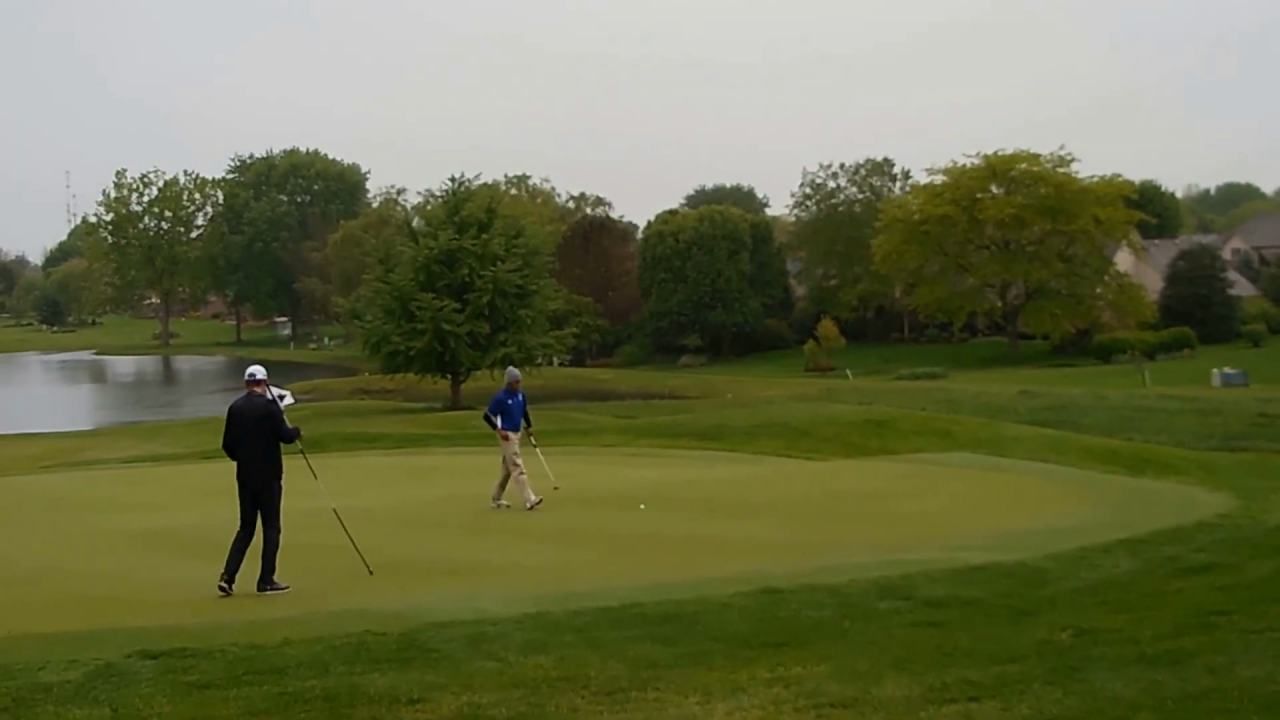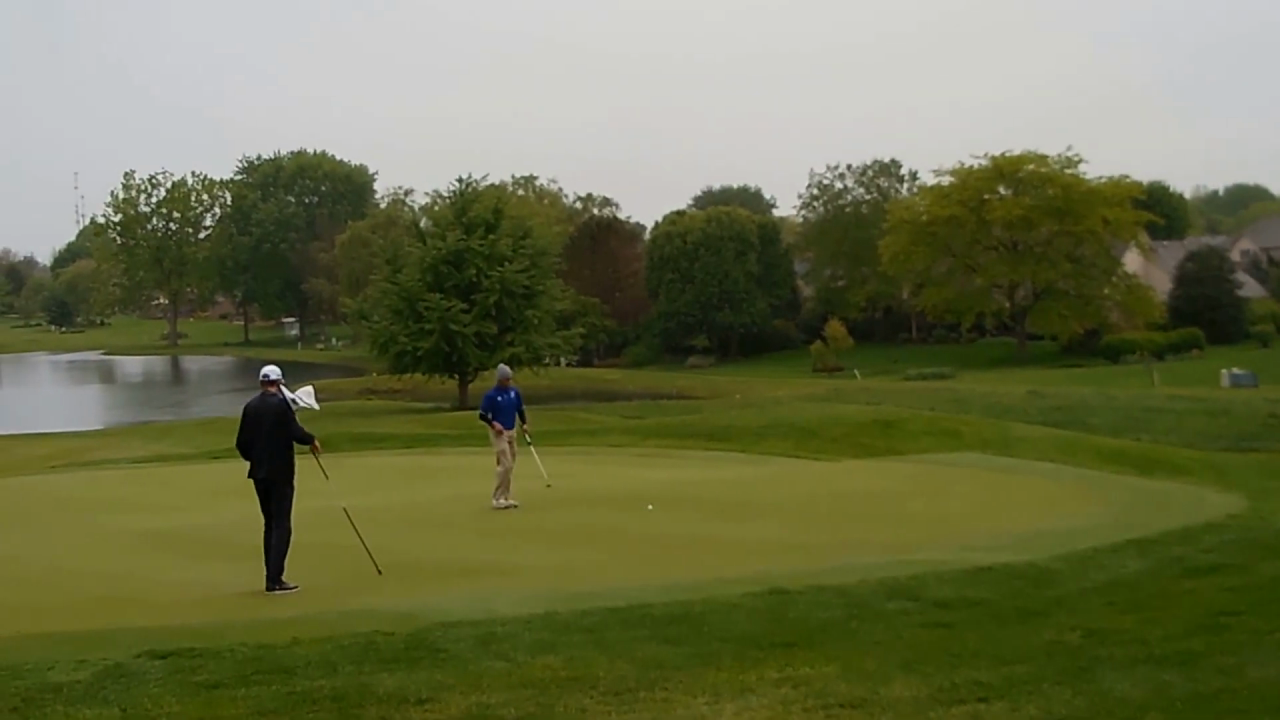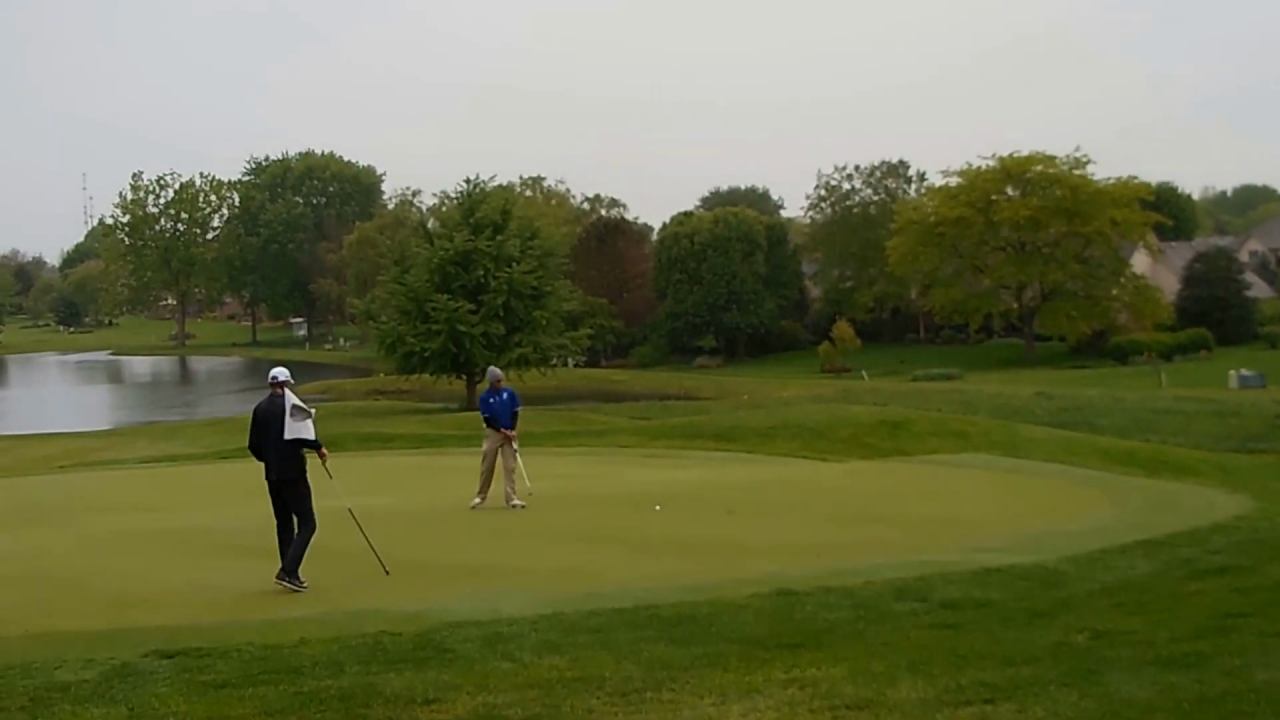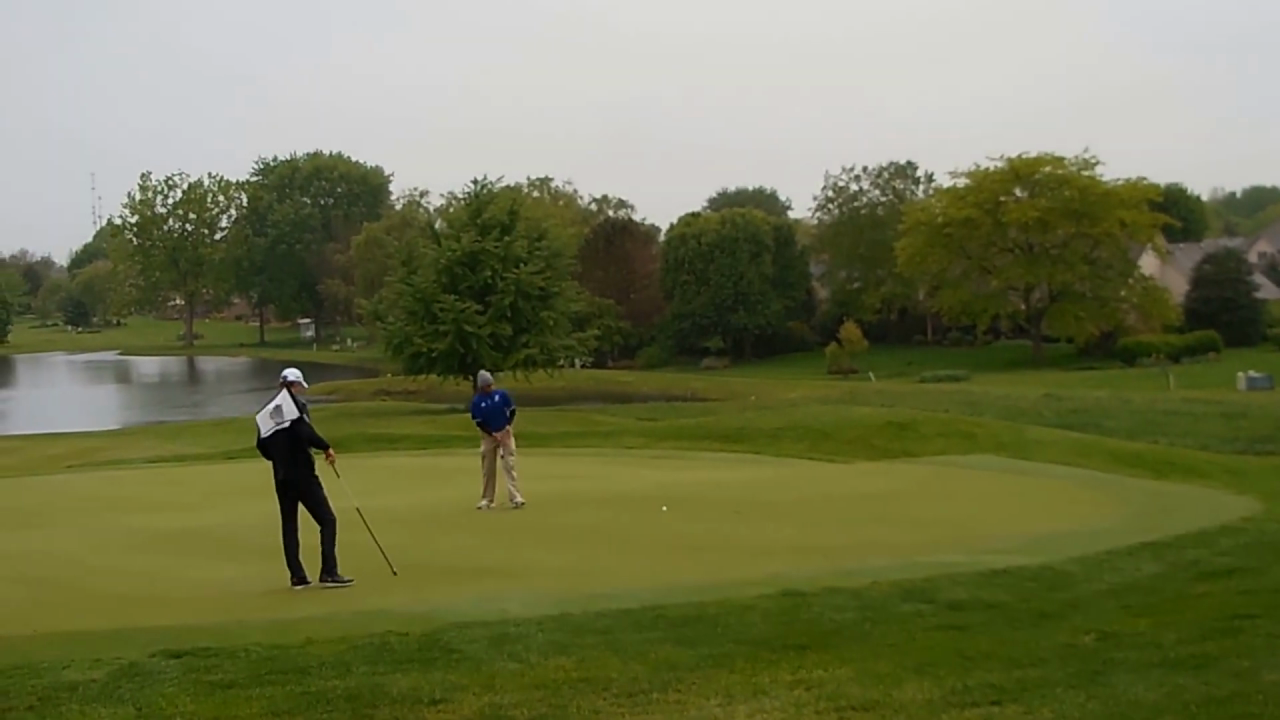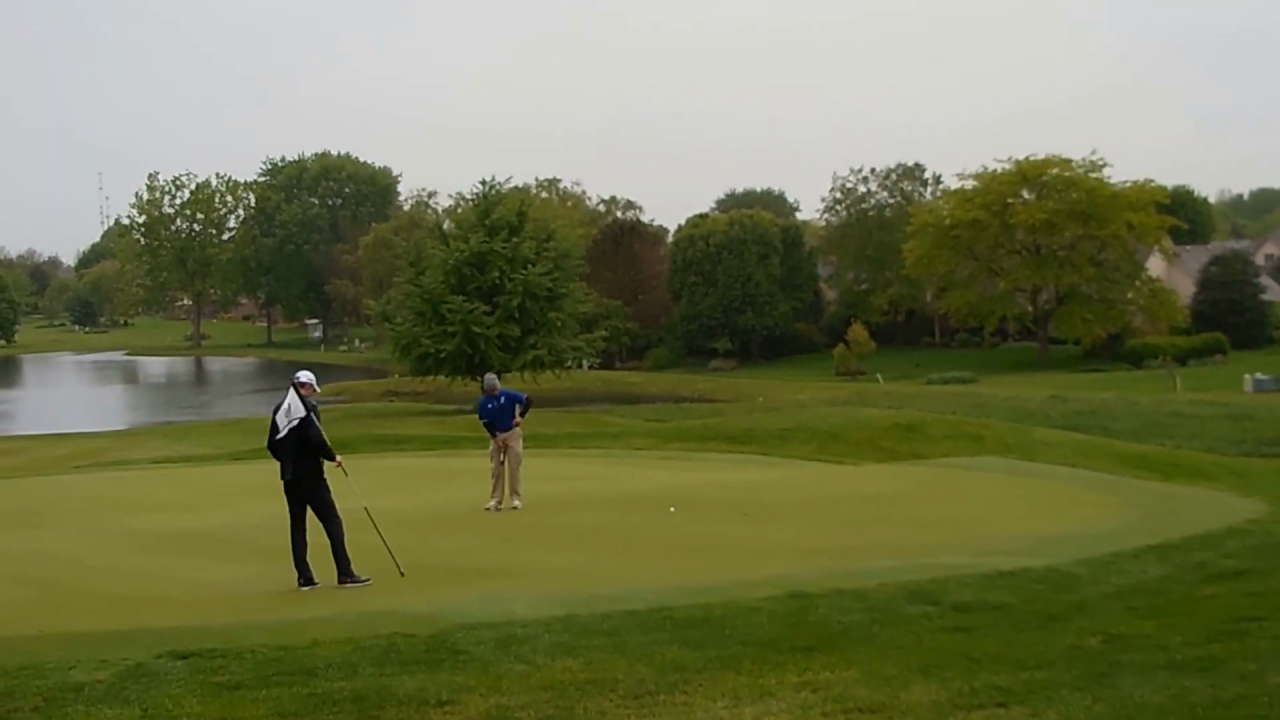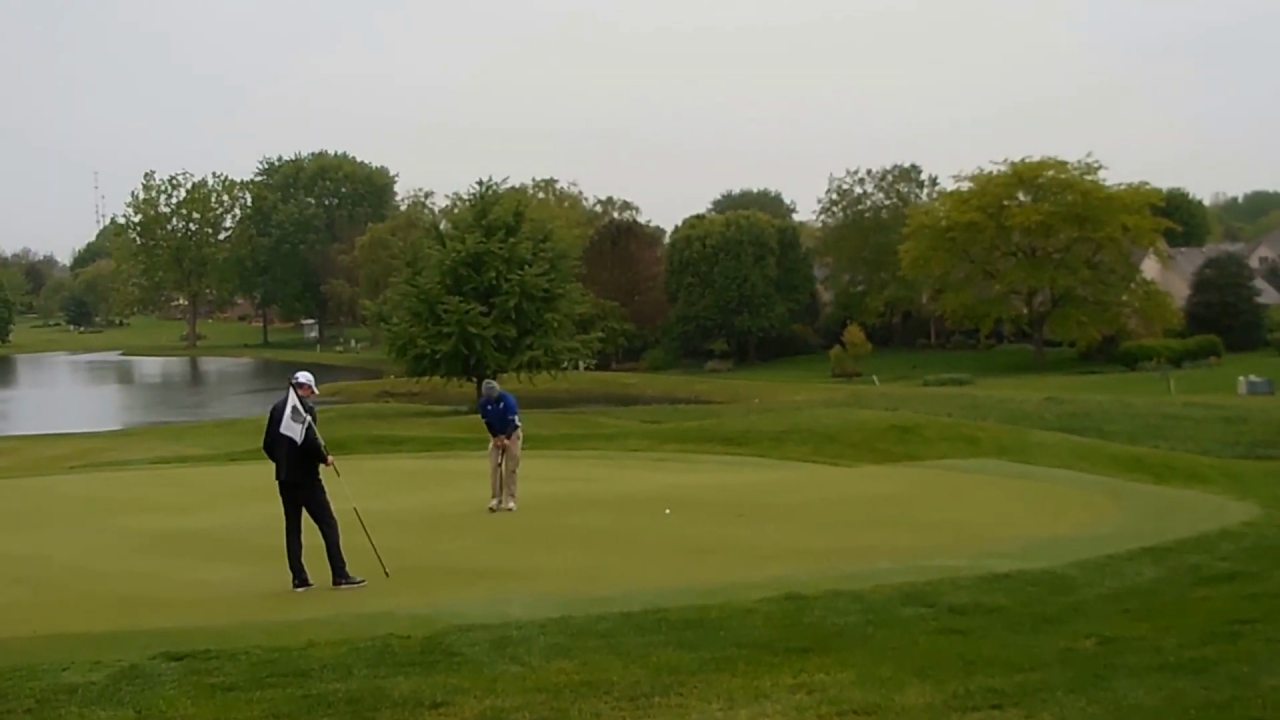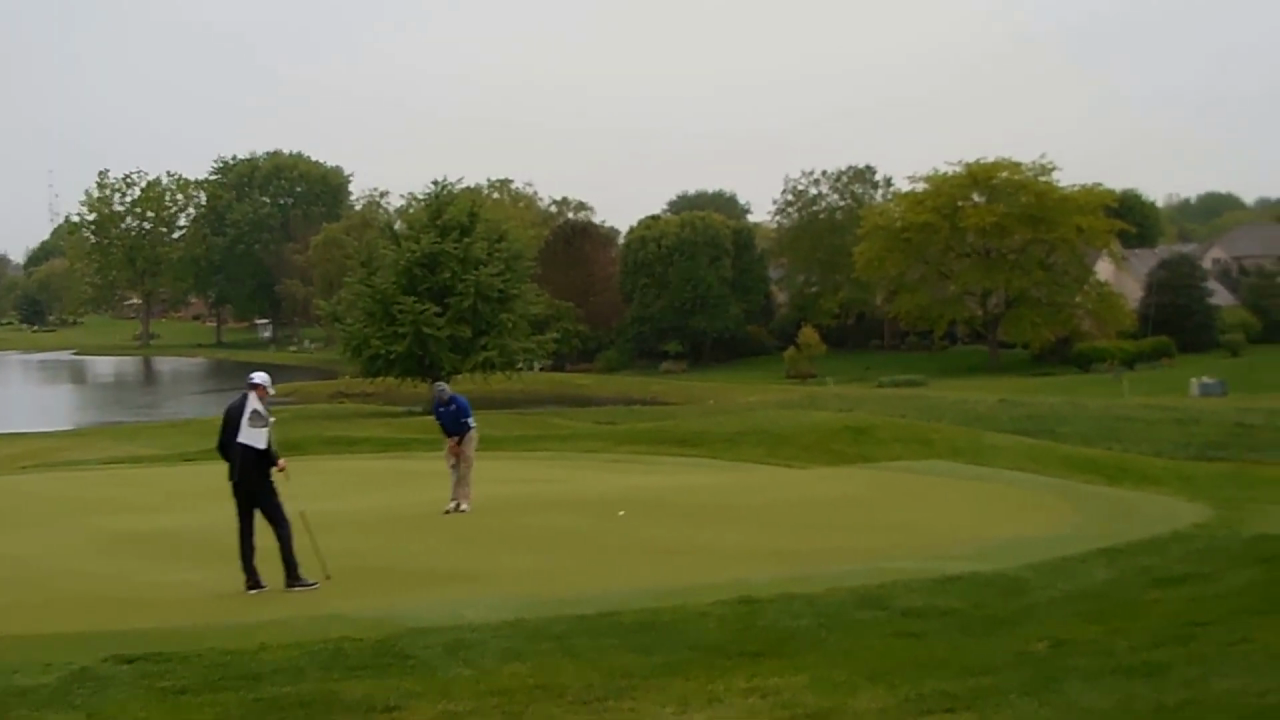
dt=0.3s
person 1, frame 1
left shoulder: (235, 407)
right shoulder: (269, 405)
left elbow: (227, 444)
right elbow: (284, 436)
right wrist: (296, 431)
left hip: (245, 475)
right hip: (268, 474)
left knee: (245, 527)
right knee: (271, 527)
left ankle: (228, 576)
right ankle: (265, 580)
person 1, frame 2
left shoulder: (250, 407)
right shoulder: (281, 404)
left elbow: (241, 443)
right elbow: (296, 433)
right wrist: (312, 440)
left hip: (259, 473)
right hip: (280, 473)
left knee: (270, 524)
right knee: (281, 526)
left ankle: (273, 576)
right ankle: (274, 580)
person 1, frame 3
left shoulder: (260, 409)
right shoulder: (289, 405)
left elbow: (253, 445)
right elbow: (299, 435)
right wrist: (319, 447)
left hip: (273, 475)
right hip: (292, 473)
left knee: (284, 524)
right knee: (307, 524)
left ankle: (290, 574)
right ankle: (286, 572)
person 1, frame 4
right shoulder: (296, 405)
left elbow: (263, 445)
right elbow: (307, 434)
right wrist: (326, 447)
left hip: (281, 476)
right hip: (301, 473)
left knee: (289, 525)
right knee: (327, 520)
left ankle: (297, 576)
right ankle: (329, 573)
person 1, frame 5
left shoulder: (279, 409)
right shoulder: (307, 406)
left elbow: (272, 445)
right elbow: (316, 439)
right wrist: (333, 456)
left hip: (289, 476)
right hip: (309, 475)
left knee: (297, 525)
right knee: (332, 522)
left ankle: (304, 577)
right ankle: (345, 574)
person 1, frame 6
left shoulder: (277, 409)
right shoulder: (304, 407)
left elbow: (268, 444)
right elbow: (310, 441)
right wrist: (324, 458)
left hip: (285, 477)
right hip: (305, 476)
left knee: (292, 526)
right knee: (327, 523)
left ankle: (299, 578)
right ankle: (339, 575)
person 1, frame 7
left shoulder: (232, 409)
right shoulder: (258, 409)
left elbow: (222, 445)
right elbow: (262, 443)
right wrist: (275, 461)
left hip: (238, 478)
right hip: (257, 477)
left knee: (246, 528)
right knee: (281, 525)
left ankle: (252, 580)
right ankle: (292, 577)
